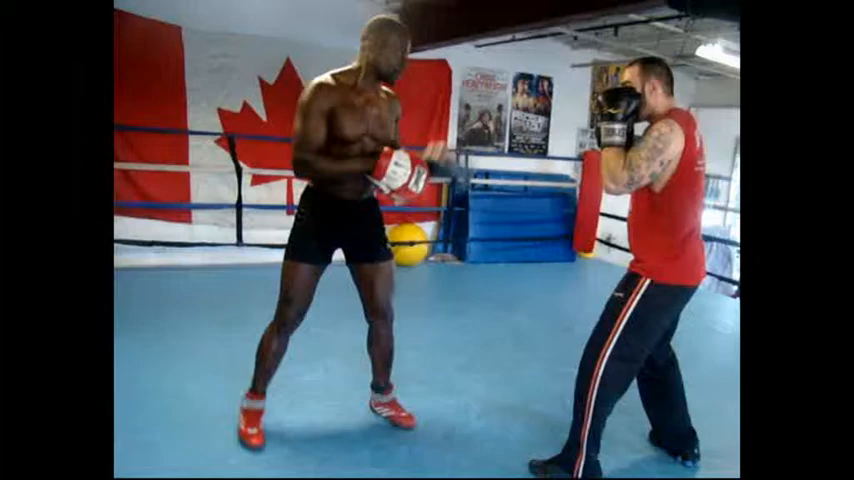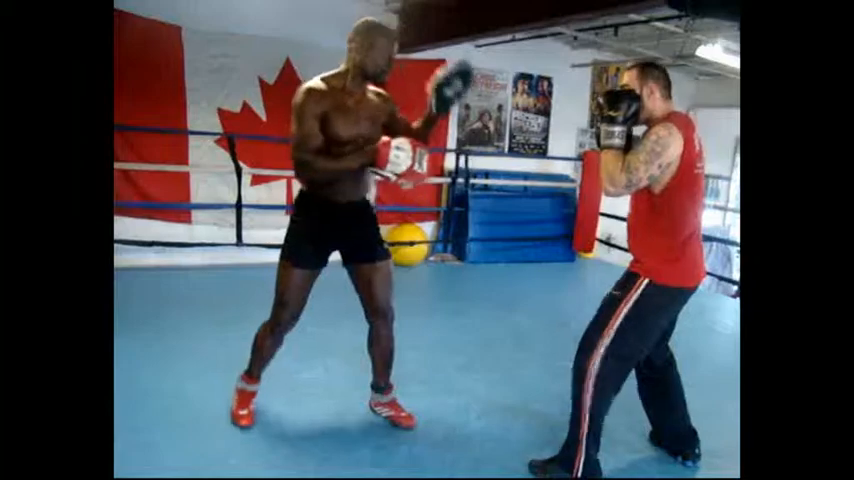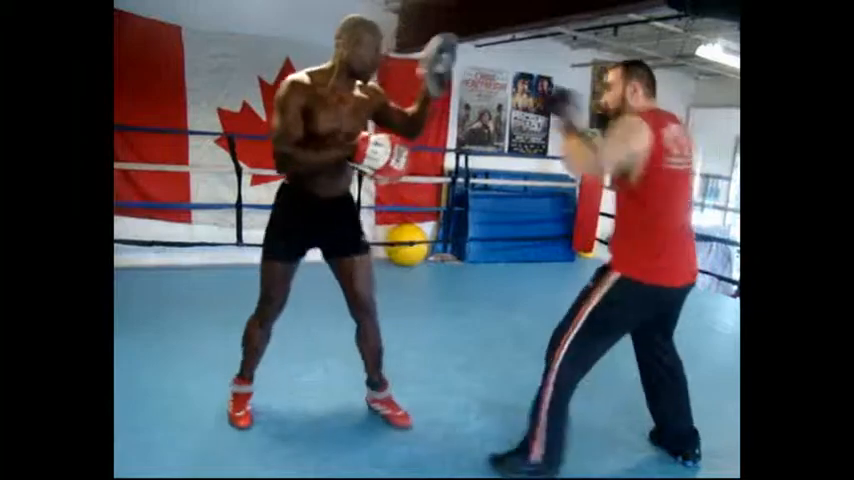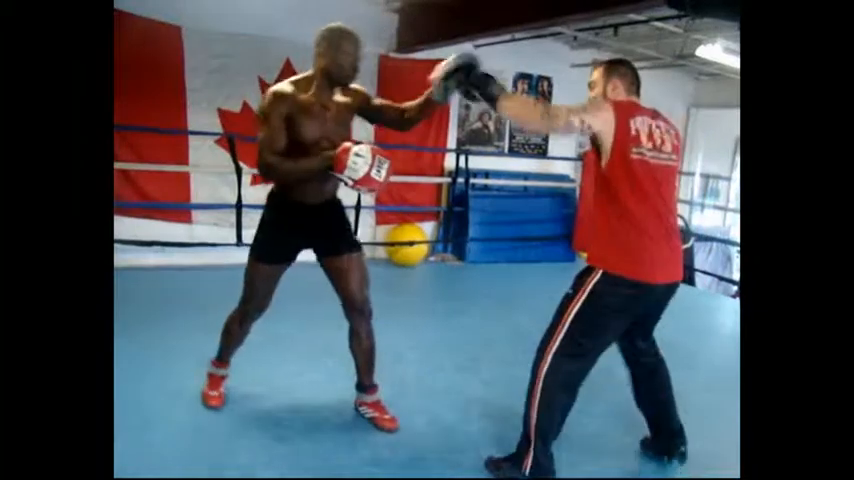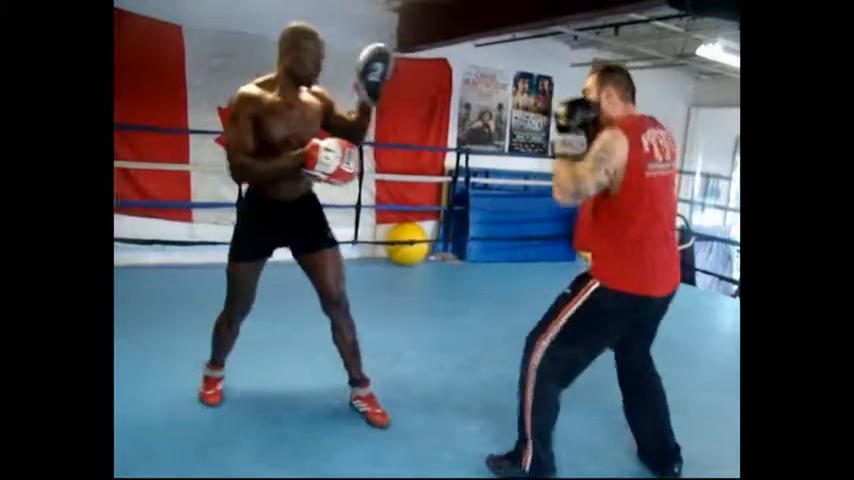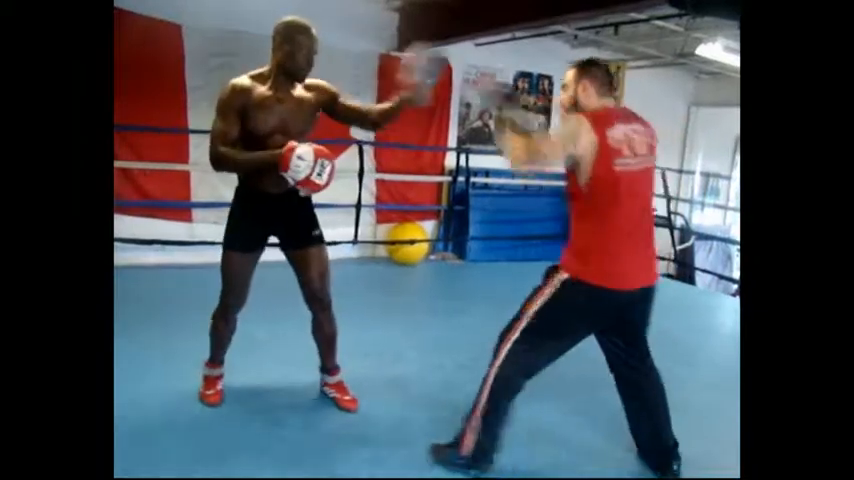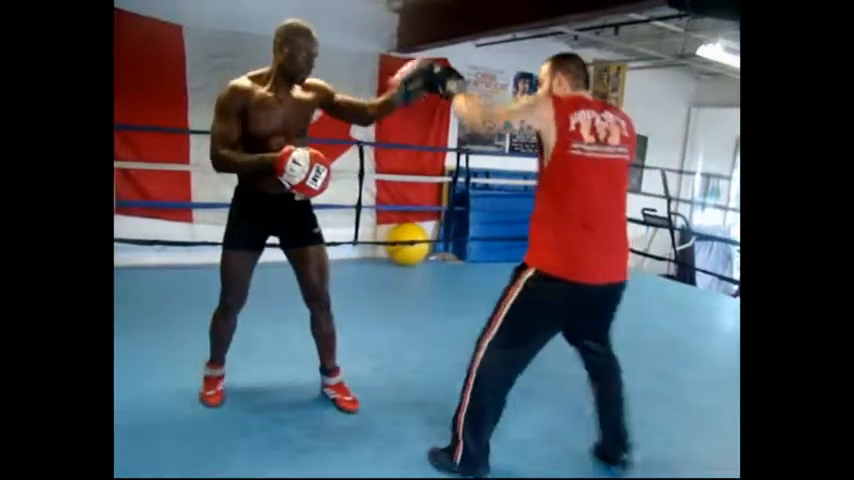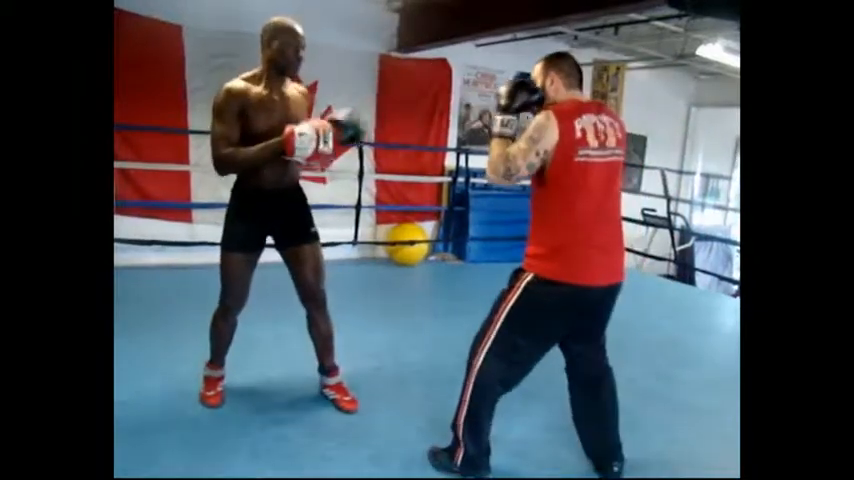
dt=0.2s
person 1, frame 1
left shoulder: (667, 130)
right shoulder: (682, 125)
left elbow: (617, 182)
right elbow: (640, 177)
left wrist: (612, 126)
right wrist: (617, 126)
left hip: (661, 272)
right hip: (679, 268)
left knee: (603, 361)
right knee: (654, 354)
right ankle: (680, 441)
person 1, frame 2
left shoulder: (666, 134)
right shoulder: (680, 128)
left elbow: (615, 184)
right elbow: (639, 176)
left wrist: (612, 129)
right wrist: (619, 130)
left hip: (659, 272)
right hip: (680, 269)
left knee: (595, 358)
right knee: (651, 351)
right ankle: (681, 440)
person 1, frame 3
left shoulder: (636, 125)
right shoulder: (675, 130)
left elbow: (586, 164)
left wrist: (564, 122)
right wrist: (616, 145)
left hip: (637, 271)
right hip: (679, 271)
left knee: (567, 351)
right knee: (658, 349)
right ankle: (682, 441)
person 1, frame 4
left shoulder: (606, 113)
right shoulder: (669, 129)
left elbow: (540, 117)
left wrist: (489, 88)
left hip: (619, 270)
right hip: (666, 270)
left knee: (558, 361)
right knee: (641, 349)
right ankle: (669, 441)
person 1, frame 5
left shoulder: (615, 137)
right shoulder: (659, 134)
left elbow: (568, 194)
left wrist: (567, 137)
right wrist: (588, 139)
left hip: (618, 281)
right hip: (662, 280)
left knee: (542, 357)
right knee: (636, 363)
person 1, frame 6
left shoulder: (584, 125)
right shoulder: (643, 129)
left elbow: (526, 159)
left wrist: (508, 121)
left hip: (591, 275)
right hip: (640, 276)
left knee: (516, 351)
right knee: (634, 359)
person 1, frame 7
left shoulder: (552, 110)
right shoulder: (623, 123)
left elbow: (480, 116)
left wrist: (452, 88)
left hip: (557, 269)
right hip: (611, 271)
left knee: (494, 355)
right knee: (599, 354)
person 1, frame 8
left shoulder: (552, 121)
right shoulder: (612, 123)
left elbow: (501, 173)
left wrist: (506, 116)
left hip: (555, 272)
right hip: (606, 273)
left knee: (491, 357)
right knee: (590, 363)
person 2, frame 1
left shoulder: (390, 102)
right shoulder: (324, 92)
right elbow: (303, 163)
left wrist: (424, 159)
right wrist: (367, 164)
left hip: (366, 213)
right hip: (321, 211)
left knee: (382, 315)
right knee: (288, 318)
left ankle: (382, 396)
right ankle: (254, 403)
person 2, frame 2
left shoulder: (380, 101)
right shoulder: (315, 94)
left elbow: (411, 139)
right elbow: (305, 166)
left wrist: (436, 108)
right wrist: (369, 156)
left hip: (359, 215)
right hip: (315, 214)
left knee: (382, 315)
right knee: (284, 317)
left ankle: (383, 394)
right ankle: (248, 385)
person 2, frame 3
left shoulder: (368, 95)
right shoulder: (298, 88)
left elbow: (409, 127)
right elbow: (284, 159)
left wrist: (429, 91)
right wrist: (348, 151)
left hip: (339, 209)
right hip: (294, 207)
left knee: (365, 309)
right knee: (268, 311)
left ankle: (377, 392)
right ankle: (242, 388)
person 2, frame 4
left shoulder: (352, 97)
right shoulder: (281, 98)
left elbow: (404, 118)
right elbow: (269, 167)
left wrist: (435, 94)
right wrist: (328, 160)
left hip: (329, 213)
right hip: (285, 214)
left knee: (360, 310)
right knee: (251, 308)
left ankle: (368, 395)
right ankle: (219, 368)
person 2, frame 5
left shoulder: (318, 100)
right shoulder: (250, 99)
left elbow: (353, 135)
right elbow: (239, 168)
left wrist: (367, 100)
right wrist: (303, 159)
left hip: (305, 210)
right hip: (260, 212)
left knee: (338, 304)
right knee: (237, 308)
left ankle: (359, 388)
right ankle: (214, 371)
person 2, frame 6
left shoulder: (317, 93)
right shoulder: (240, 92)
left elbow: (371, 119)
right elbow: (217, 156)
left wrist: (407, 95)
right wrist: (270, 159)
left hip: (295, 204)
right hip: (250, 205)
left knee: (320, 298)
right knee: (231, 302)
left ankle: (331, 377)
right ankle: (213, 370)
person 2, frame 7
left shoulder: (317, 93)
right shoulder: (240, 93)
left elbow: (370, 112)
right elbow: (220, 156)
left wrist: (398, 94)
right wrist: (270, 160)
left hip: (295, 204)
right hip: (251, 205)
left knee: (320, 298)
right knee: (231, 301)
left ankle: (331, 377)
right ankle: (214, 372)
person 2, frame 8
left shoulder: (300, 93)
right shoulder: (236, 94)
right elbow: (222, 161)
left wrist: (329, 139)
right wrist: (279, 144)
left hip: (291, 201)
right hip: (249, 204)
left knee: (315, 296)
right knee: (232, 302)
left ankle: (330, 377)
right ankle: (214, 372)
